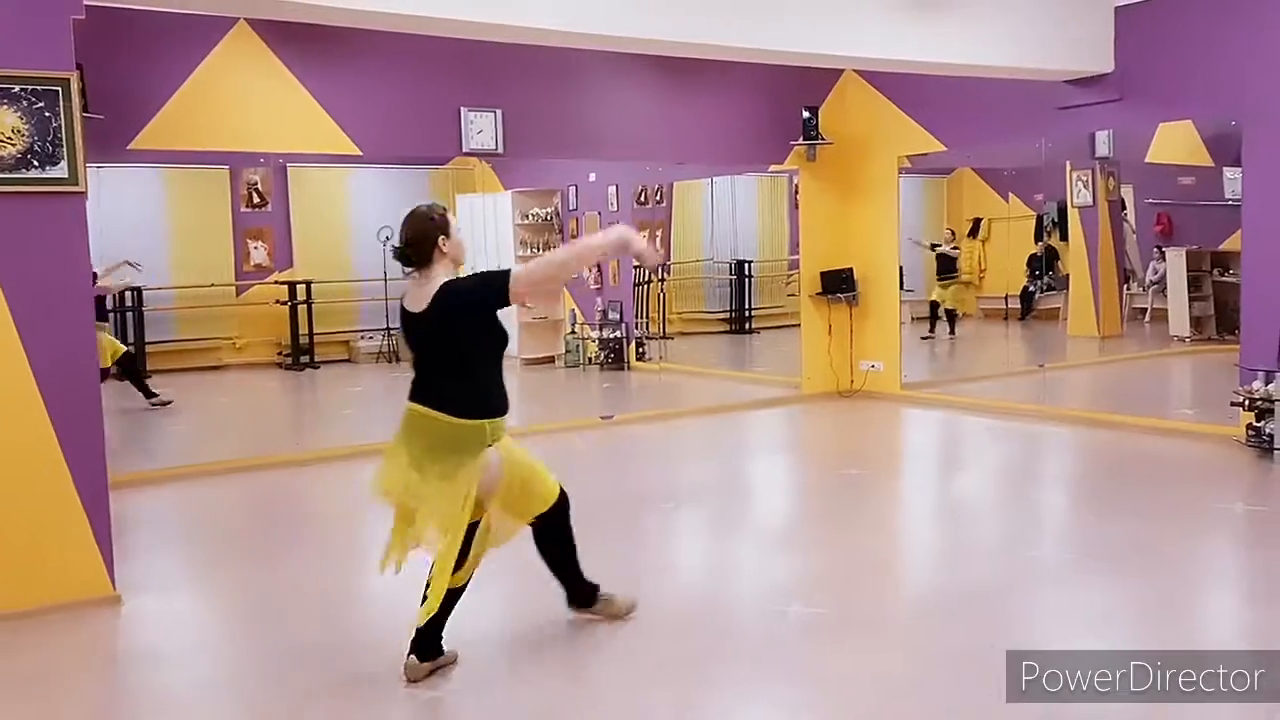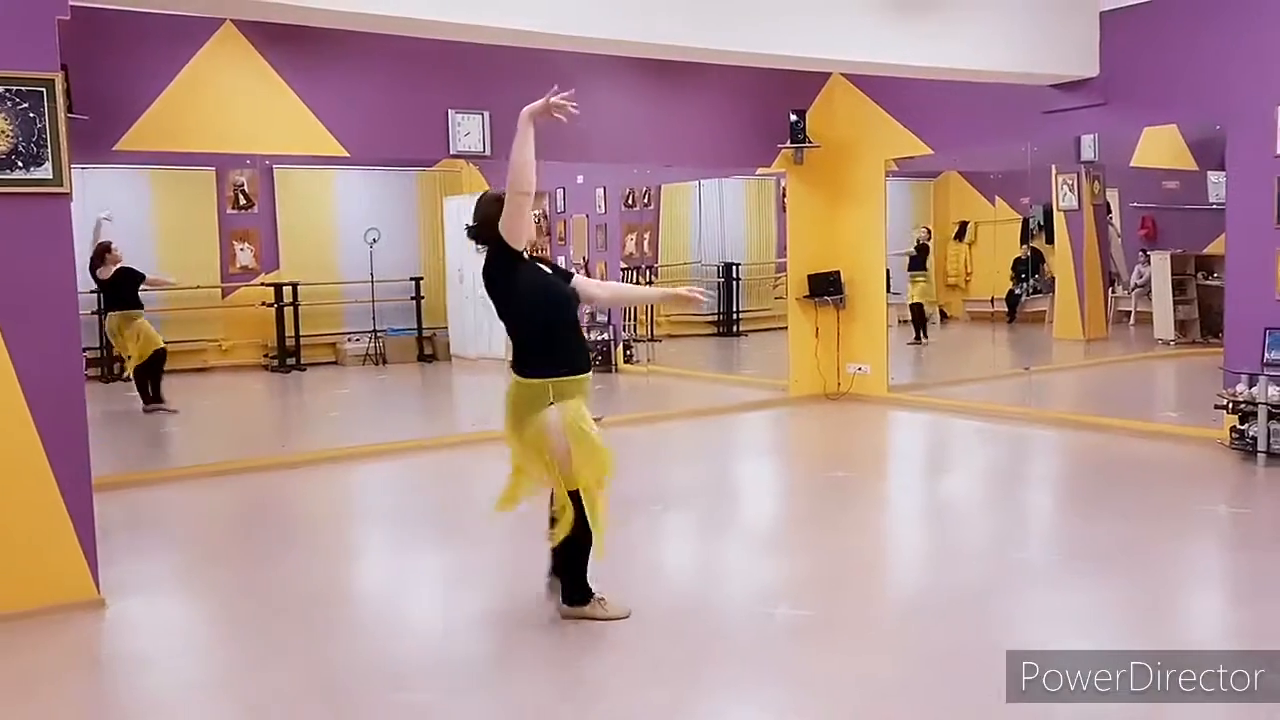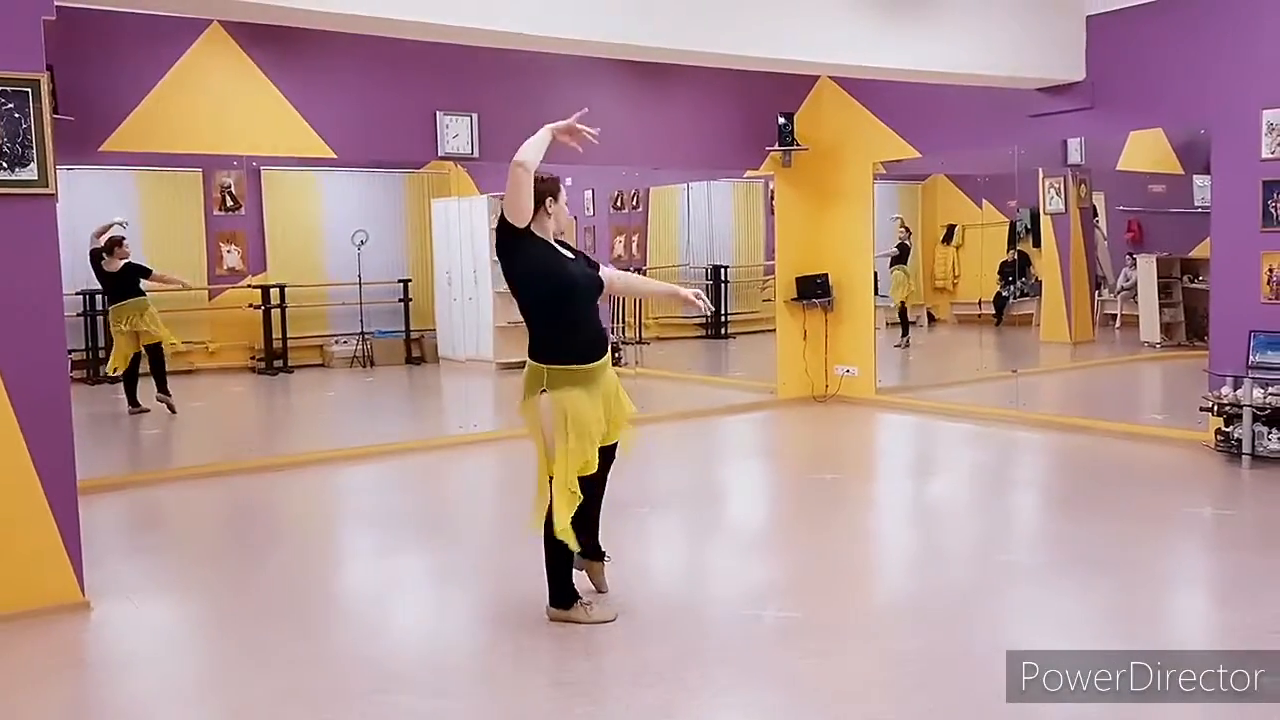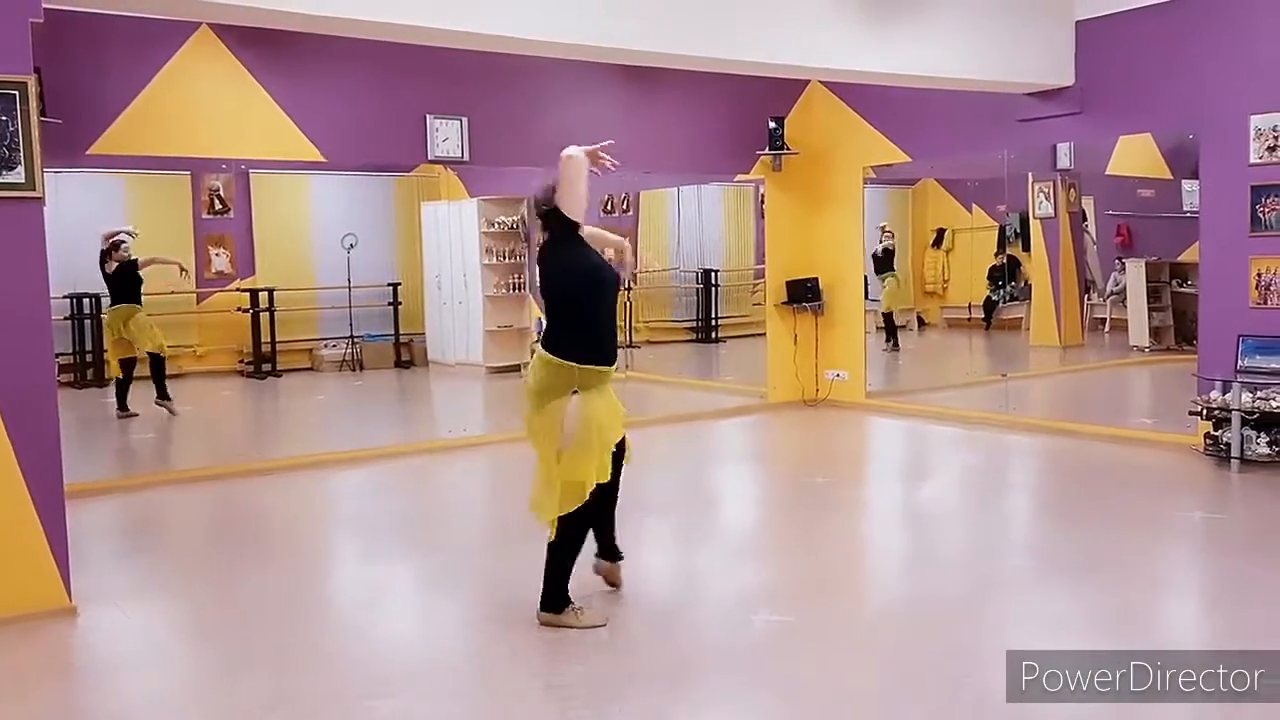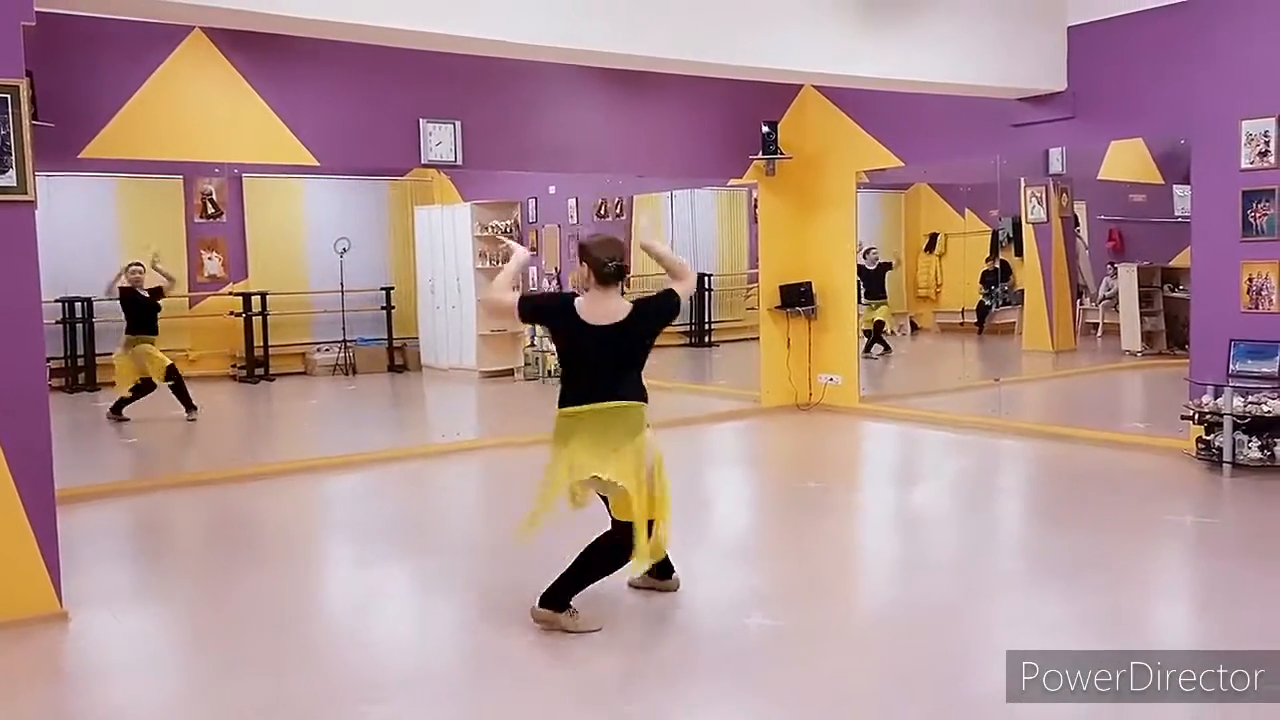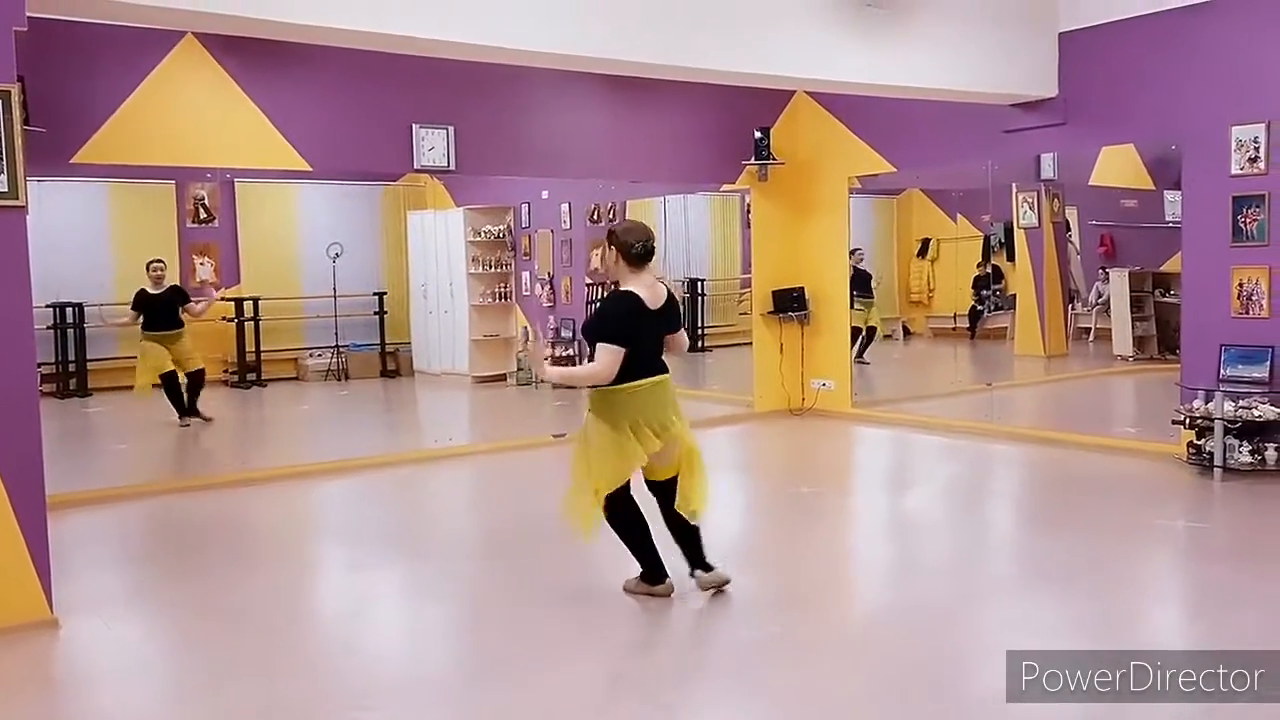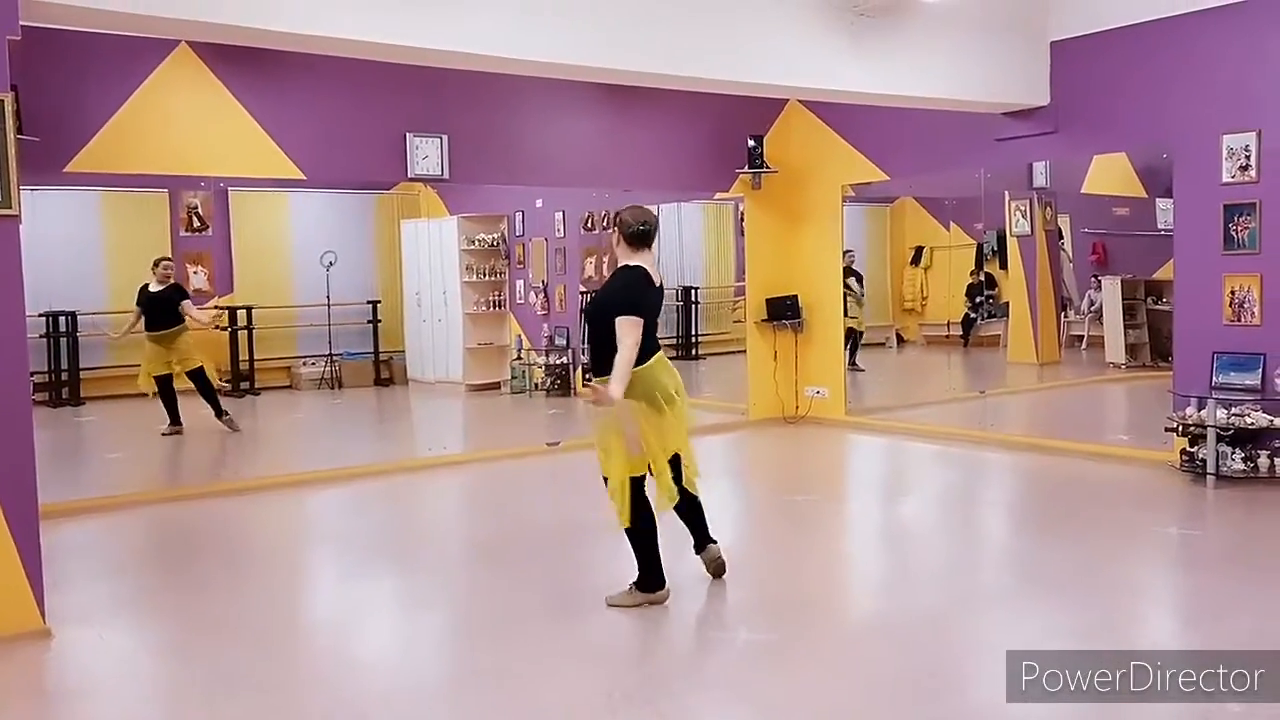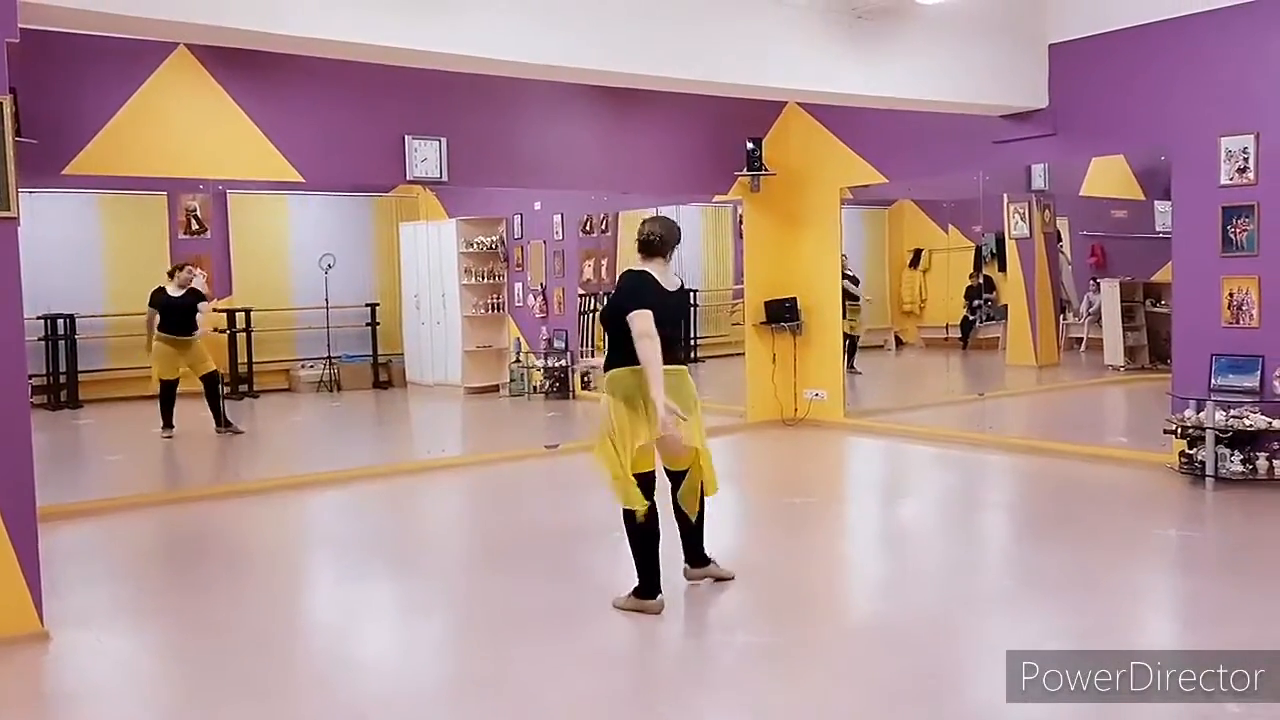
dt=0.4s
person 1, frame 1
left shoulder: (413, 303)
right shoulder: (461, 297)
right elbow: (546, 271)
right wrist: (617, 238)
left hip: (427, 434)
right hip: (471, 441)
left knee: (461, 538)
right knee: (550, 505)
left ankle: (425, 651)
right ankle: (584, 597)
person 1, frame 2
left shoulder: (538, 269)
right shoulder: (502, 268)
left elbow: (600, 292)
right elbow: (518, 191)
left wrist: (666, 294)
right wrist: (527, 119)
left hip: (560, 394)
right hip: (547, 402)
left knee: (575, 487)
right knee: (586, 489)
left ankle: (562, 571)
right ankle: (576, 597)
person 1, frame 3
left shoulder: (569, 255)
right shoulder: (518, 246)
left elbow: (618, 280)
right elbow: (521, 167)
left wrist: (674, 290)
right wrist: (552, 131)
left hip: (596, 377)
right hip: (558, 386)
left knee: (598, 467)
right knee: (568, 487)
left ankle: (589, 550)
right ankle: (562, 600)
person 1, frame 4
left shoulder: (559, 243)
right shoulder: (565, 244)
right elbow: (572, 166)
left wrist: (614, 240)
right wrist: (579, 155)
left hip: (576, 378)
right hip: (573, 385)
left knee: (612, 456)
right knee: (581, 490)
left ankle: (608, 553)
right ankle: (554, 604)
person 1, frame 5
left shoulder: (561, 309)
right shoulder: (645, 314)
left elbow: (495, 300)
right elbow: (686, 282)
left wrist: (517, 259)
right wrist: (651, 246)
left hip: (575, 428)
right hip: (622, 428)
left knee: (626, 509)
right knee: (634, 523)
left ankle: (660, 570)
right ankle: (554, 602)
person 1, frame 6
left shoulder: (619, 304)
right shoulder: (664, 295)
left elbow: (604, 370)
right elbow: (679, 346)
left wrist: (552, 374)
left hip: (617, 410)
right hip: (659, 402)
left knee: (611, 492)
right knee: (669, 489)
left ankle: (655, 576)
right ankle: (701, 567)
person 1, frame 7
left shoulder: (627, 278)
right shoulder: (646, 275)
left elbow: (627, 343)
left wrist: (614, 391)
left hip: (636, 393)
right hip: (656, 382)
left knee: (627, 487)
right knee: (673, 467)
left ankle: (651, 584)
right ankle: (706, 544)
person 1, frame 8
left shoulder: (632, 282)
right shoulder: (678, 288)
left elbow: (645, 335)
left wrist: (656, 397)
right wrist: (608, 359)
left hip: (633, 396)
right hip: (679, 387)
left knee: (637, 492)
right knee: (688, 476)
left ankle: (648, 591)
right ankle: (696, 560)
person 2, frame 1
left shoulder: (91, 277)
left elbow: (100, 275)
right elbow: (109, 288)
left wrist: (122, 263)
right wrist: (126, 282)
left hip: (99, 331)
right hip: (93, 332)
left knee: (129, 360)
right knee: (102, 371)
left ankle: (151, 396)
person 2, frame 2
left shoulder: (96, 271)
right shoulder: (124, 273)
left elbow: (95, 246)
right elbow: (153, 282)
left wrist: (99, 222)
right wrist: (169, 282)
left hip: (114, 322)
right hip: (131, 320)
left knee: (140, 361)
right knee: (158, 354)
left ankle: (149, 402)
right ankle: (156, 399)
person 2, frame 3
left shoulder: (98, 264)
right shoulder: (131, 267)
left elbow: (94, 237)
right elbow: (160, 278)
left wrist: (111, 224)
right wrist: (181, 282)
left hip: (118, 315)
right hip: (140, 310)
left knee: (130, 359)
right knee: (155, 352)
left ankle: (133, 404)
right ankle: (163, 391)
person 2, frame 4
left shoulder: (105, 267)
right shoulder: (126, 267)
left elbow: (105, 238)
right elbow: (152, 260)
left wrist: (121, 232)
right wrist: (178, 263)
left hip: (114, 318)
right hip: (131, 315)
left knee: (126, 363)
right knee: (156, 354)
left ankle: (122, 408)
right ankle: (163, 396)
person 2, frame 5
left shoulder: (151, 293)
right shoulder: (127, 293)
left elbow: (172, 283)
right elbow: (109, 292)
left wrist: (157, 268)
right wrist: (118, 276)
left hip: (147, 343)
right hip: (137, 343)
left knee: (149, 382)
right knee: (170, 372)
left ankle: (115, 410)
right ankle: (190, 408)
person 2, frame 6
left shoulder: (176, 290)
right shoulder: (142, 294)
left elbow: (195, 312)
right elbow: (131, 319)
left wrist: (209, 301)
right wrist: (109, 322)
left hip: (178, 338)
right hip: (153, 342)
left knee: (198, 374)
right knee: (169, 378)
left ankle: (192, 408)
right ankle: (184, 414)
person 2, frame 7
left shoulder: (176, 288)
right shoulder: (144, 290)
left elbow: (190, 310)
right elbow: (136, 317)
left wrist: (208, 320)
right wrist: (121, 334)
left hip: (178, 337)
right hip: (154, 342)
left knee: (199, 376)
right knee: (163, 383)
left ankle: (222, 414)
right ankle: (175, 423)
person 2, frame 8
left shoulder: (194, 293)
right shoulder: (159, 293)
left elbow: (204, 309)
right elbow: (150, 317)
left wrist: (202, 325)
right wrist: (149, 341)
left hip: (191, 343)
right hip: (166, 344)
left knee: (212, 380)
right knee: (168, 386)
left ankle: (222, 424)
right ankle: (167, 426)
